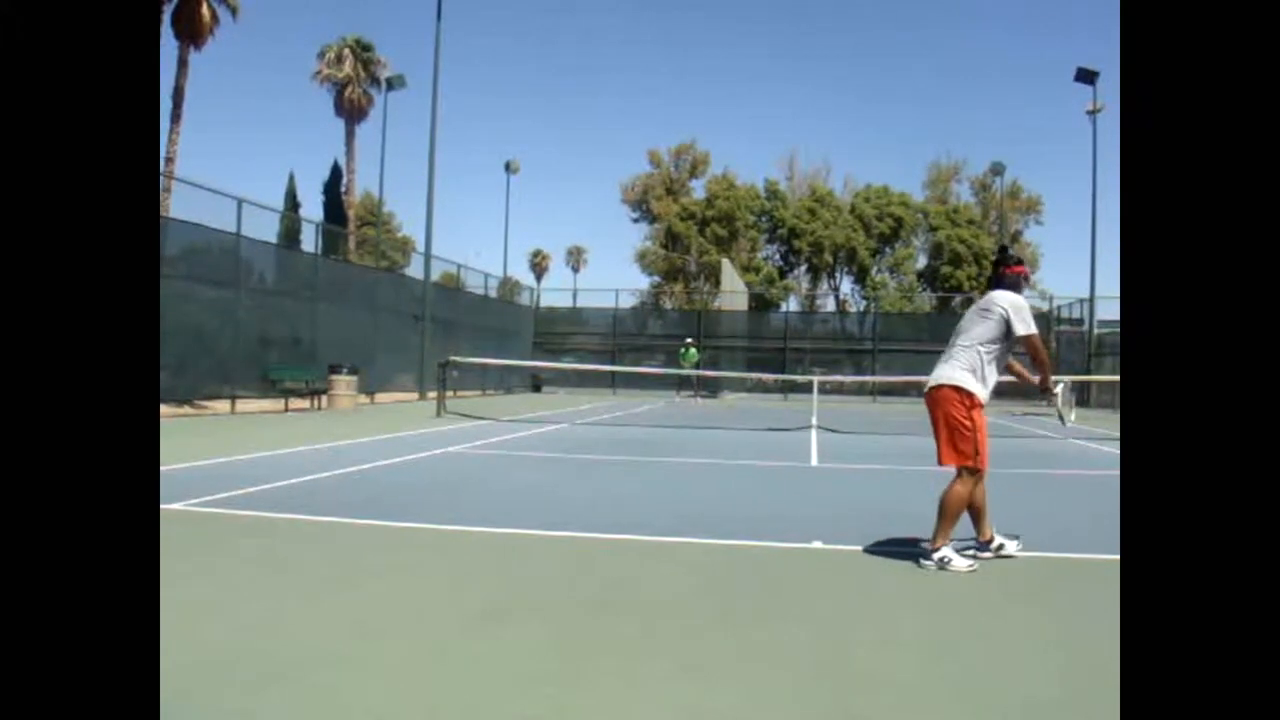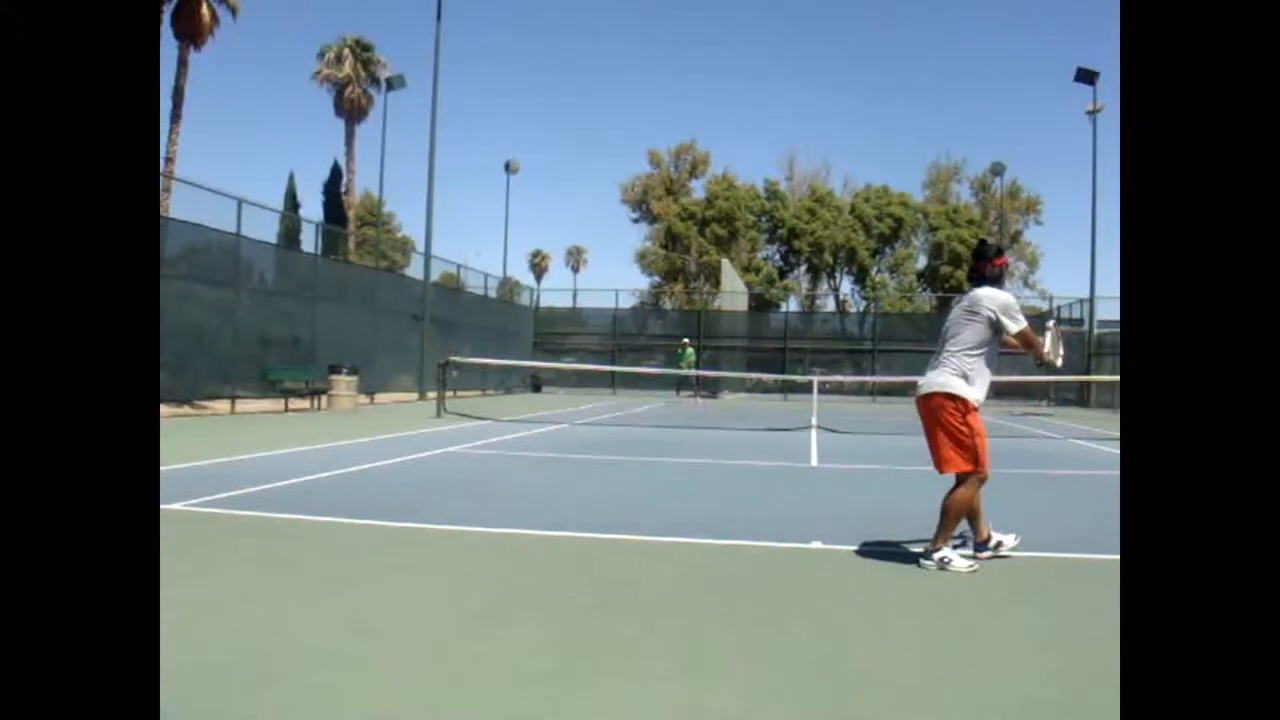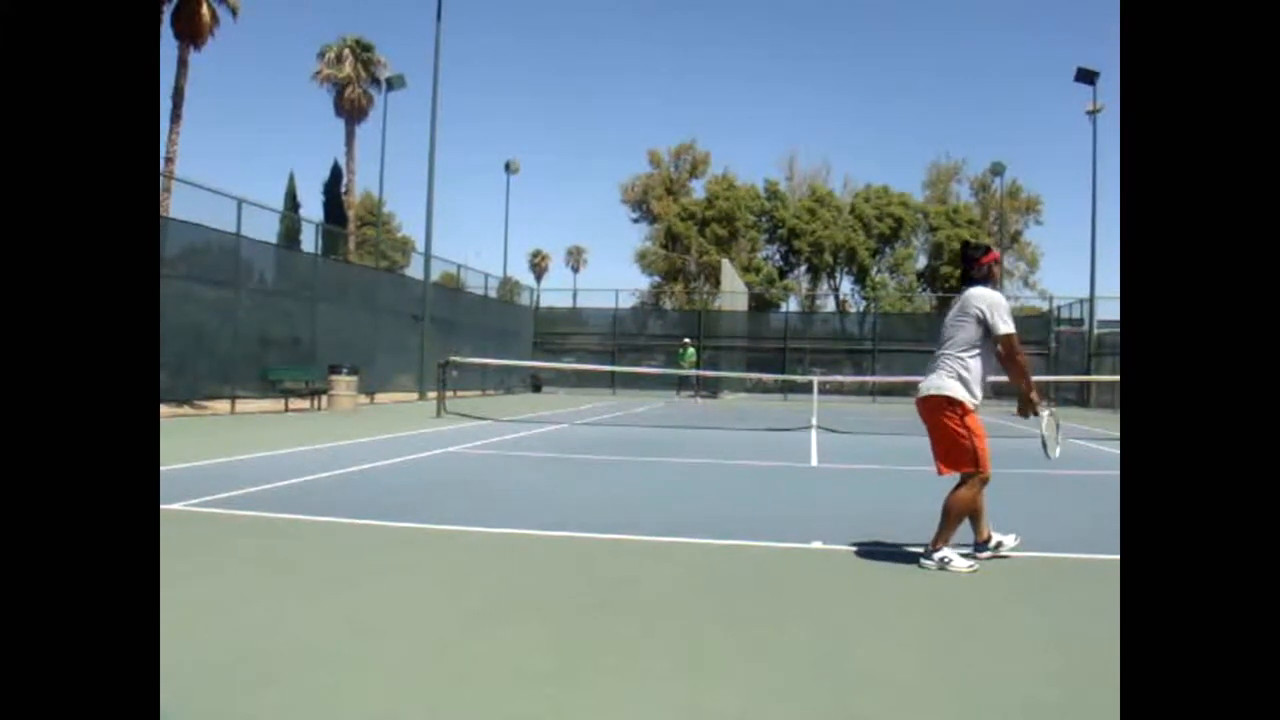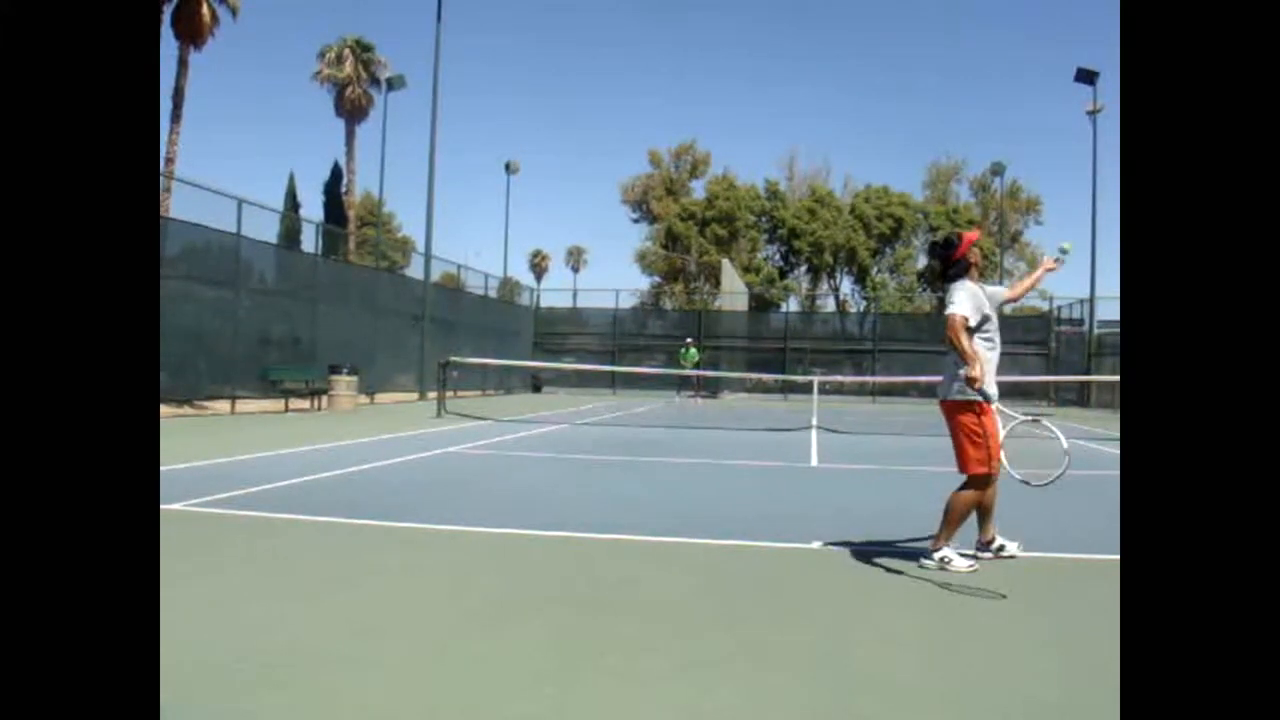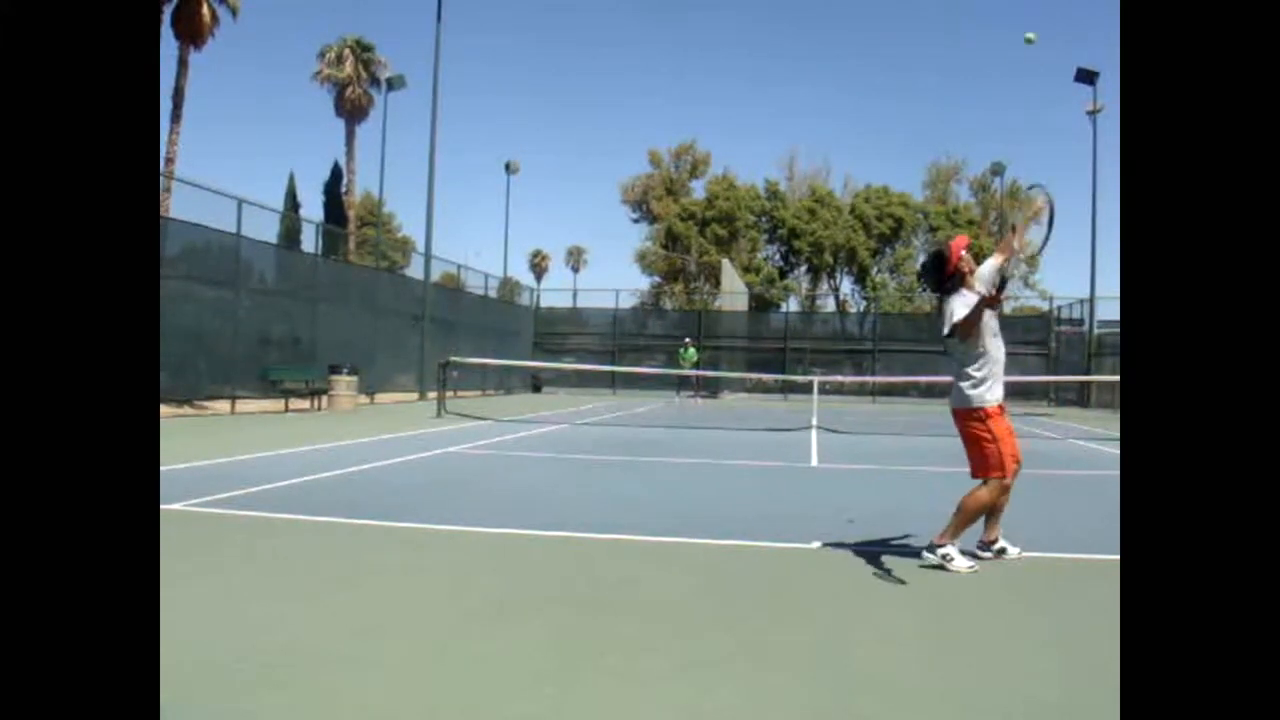
dt=0.3s
person 1, frame 1
left shoulder: (987, 304)
right shoulder: (1014, 302)
left elbow: (1004, 357)
right elbow: (1038, 352)
left wrist: (1032, 380)
right wrist: (1046, 379)
left hip: (943, 388)
right hip: (958, 390)
left knee: (974, 470)
right knee: (971, 471)
left ankle: (987, 540)
right ankle: (936, 549)
person 1, frame 2
left shoulder: (968, 301)
right shoulder: (1000, 299)
right elbow: (1031, 342)
left wrist: (1028, 346)
right wrist: (1041, 354)
left hip: (933, 393)
right hip: (951, 396)
left knee: (970, 472)
right knee: (974, 473)
left ankle: (984, 539)
right ankle: (936, 550)
person 1, frame 3
left shoulder: (972, 300)
right shoulder: (990, 298)
left elbow: (1002, 353)
right elbow: (1014, 353)
left wrist: (1023, 391)
right wrist: (1029, 394)
left hip: (942, 396)
right hip: (949, 398)
left knee: (975, 473)
right knee: (976, 474)
left ankle: (984, 539)
right ankle: (936, 550)
person 1, frame 4
left shoulder: (978, 291)
right shoulder: (963, 291)
left elbow: (1013, 292)
right elbow: (953, 328)
left wrist: (1041, 271)
right wrist: (972, 362)
left hip: (974, 397)
right hip: (967, 397)
left knee: (989, 470)
right knee: (981, 475)
left ankle: (988, 540)
right ankle: (937, 549)
person 1, frame 5
left shoulder: (981, 279)
right shoulder: (959, 301)
left elbow: (1003, 252)
right elbow: (964, 325)
left wrist: (1022, 220)
right wrist: (980, 305)
left hip: (991, 402)
right hip: (976, 405)
left knee: (1011, 468)
right knee: (999, 481)
left ankle: (991, 540)
right ankle: (941, 545)
